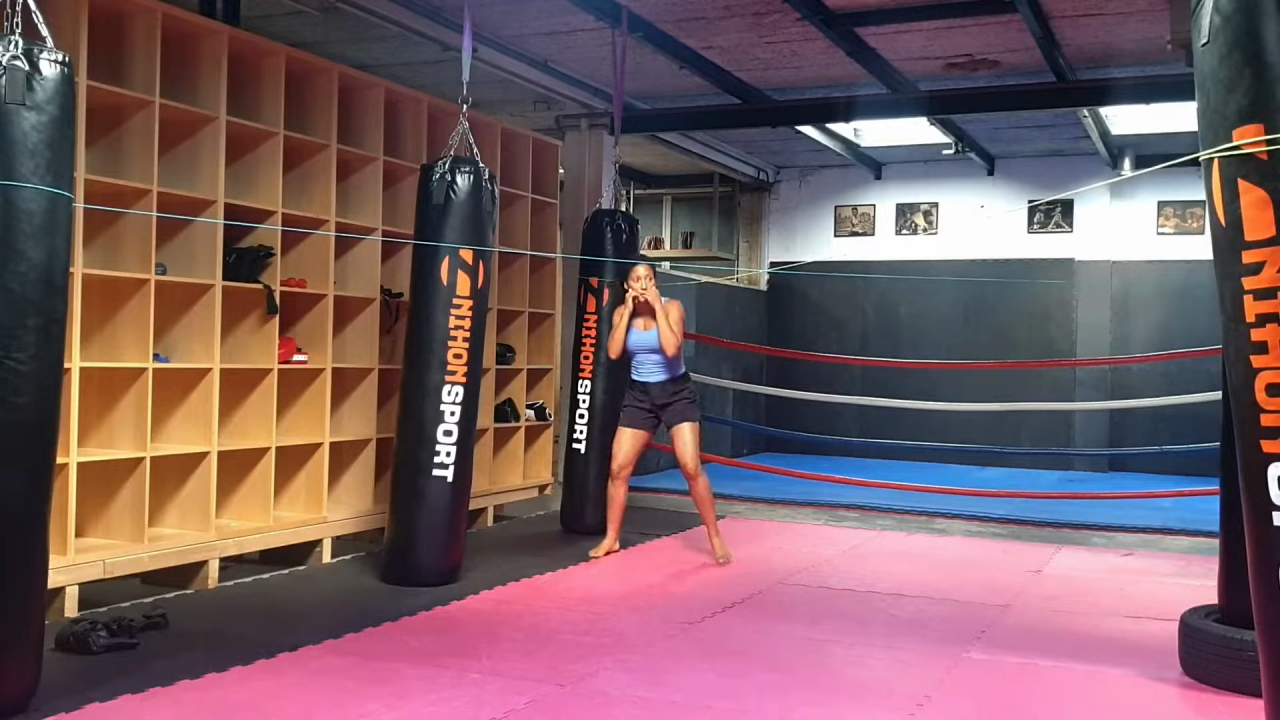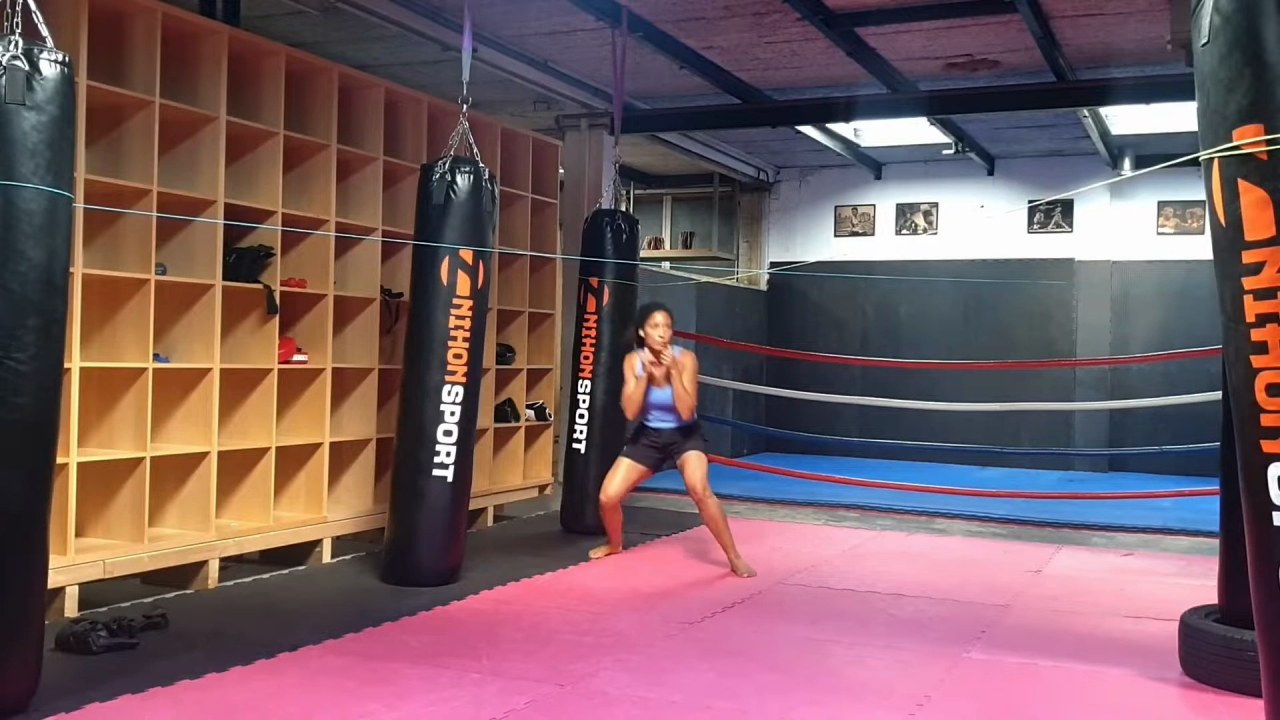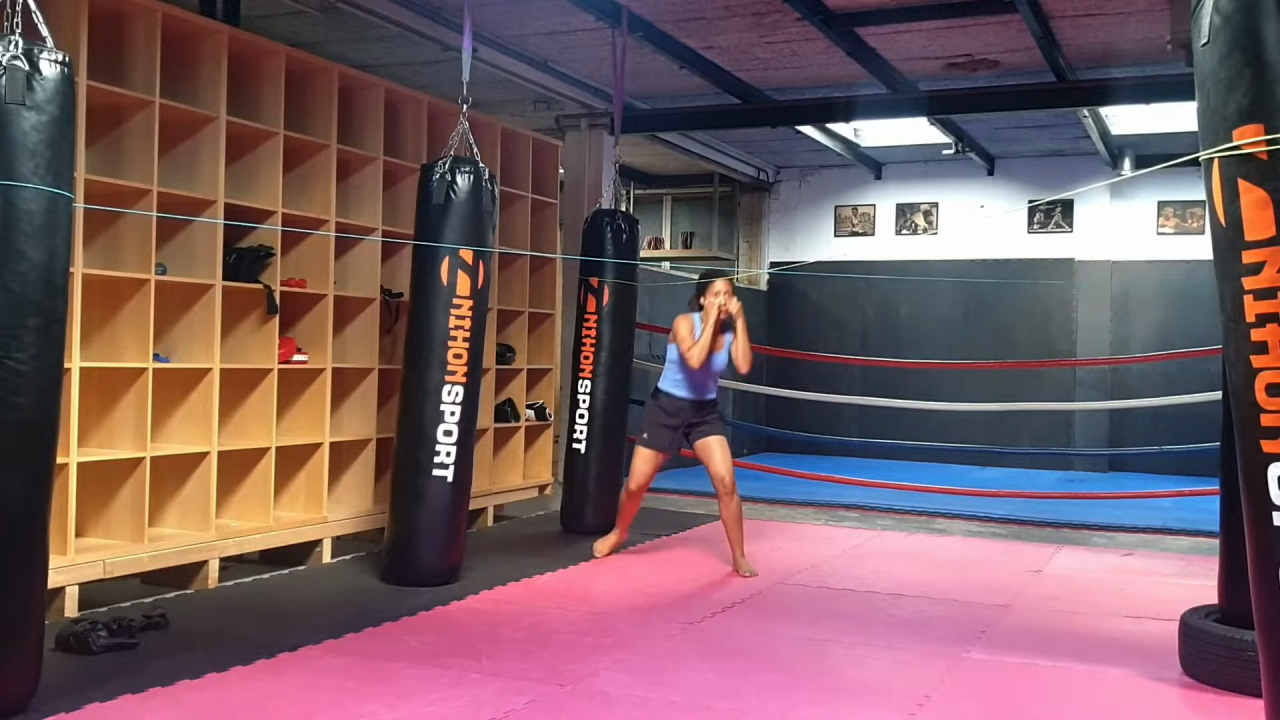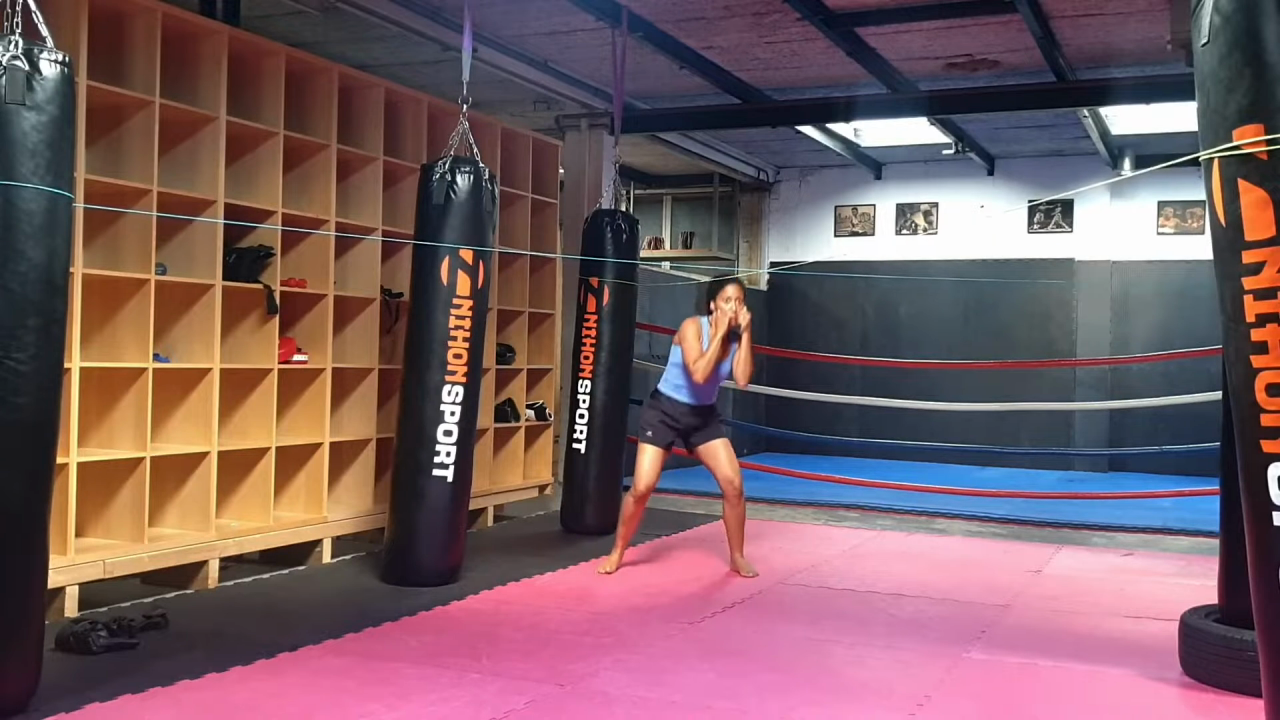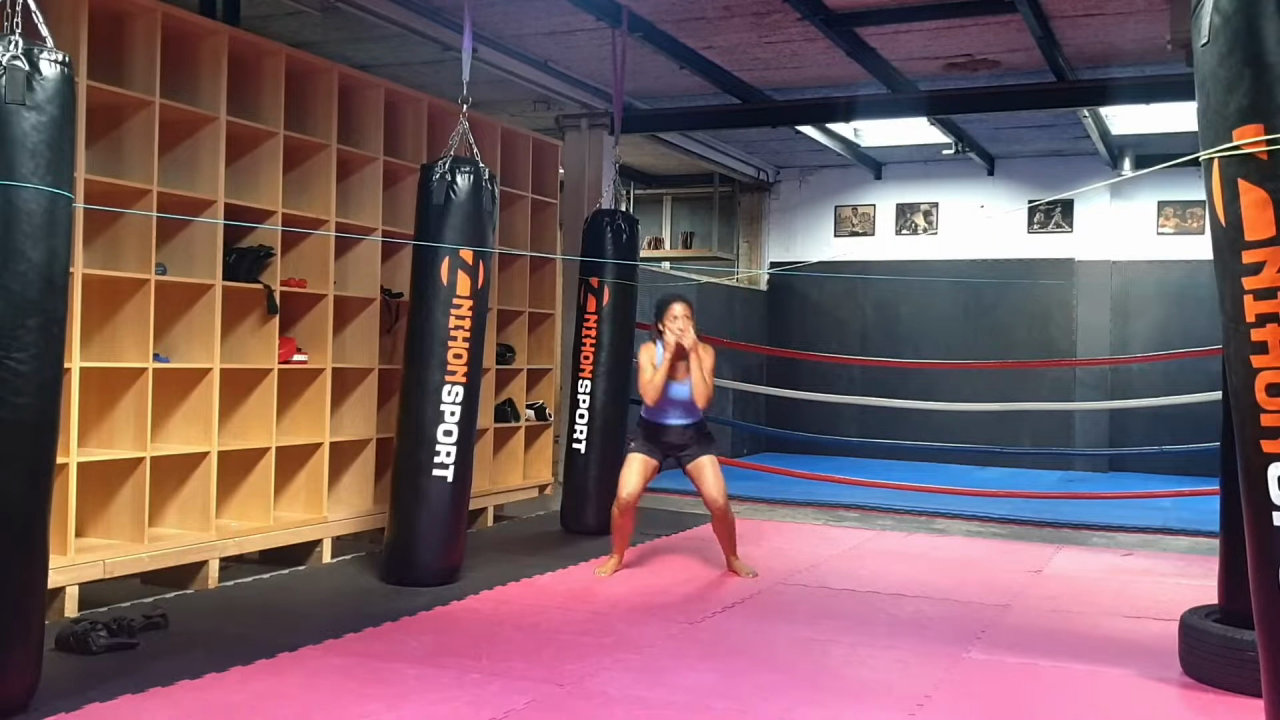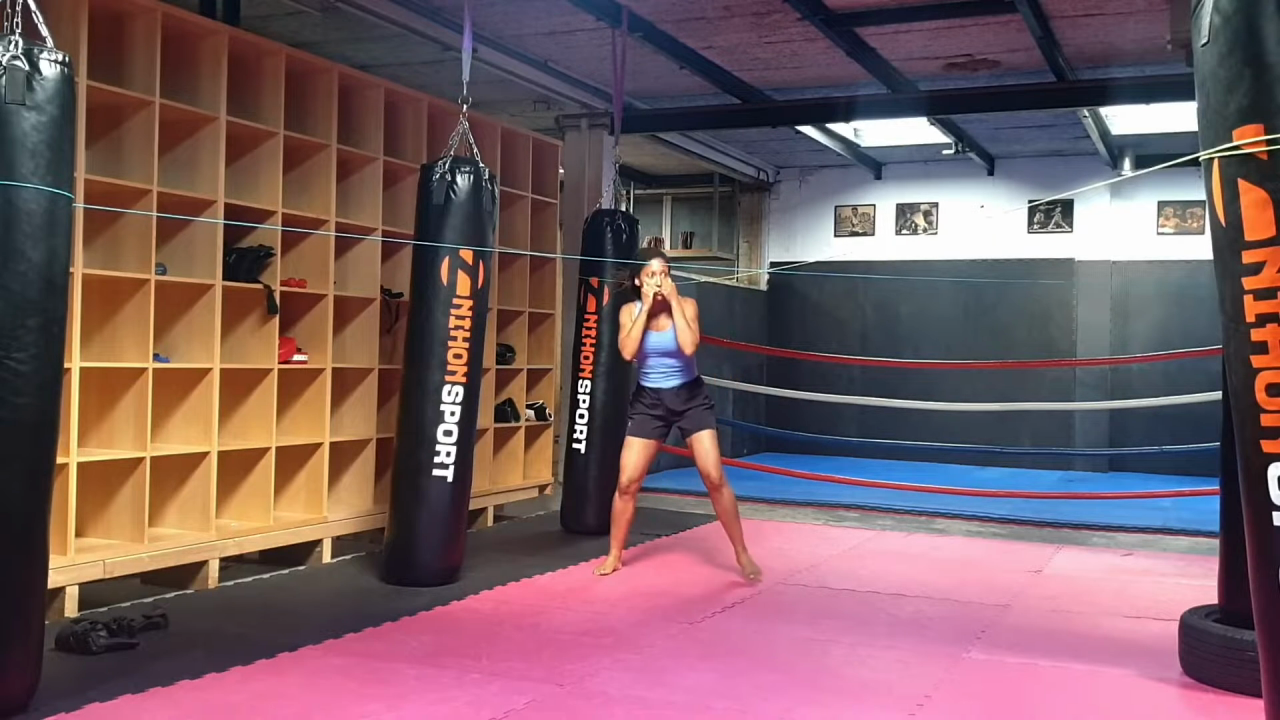
dt=0.3s
person 1, frame 1
left shoulder: (672, 307)
right shoulder: (622, 313)
left elbow: (671, 349)
right elbow: (613, 352)
left wrist: (657, 308)
right wrist: (628, 310)
left hip: (675, 392)
right hip: (639, 395)
left knee: (691, 467)
right knee: (618, 469)
left ankle: (715, 538)
right ankle: (611, 538)
person 1, frame 2
left shoulder: (685, 359)
right shoulder: (632, 361)
left elbow: (687, 412)
right elbow: (630, 412)
left wrist: (671, 372)
right wrist: (645, 374)
left hip: (684, 434)
right hip: (648, 436)
left knee: (700, 490)
right knee: (607, 497)
left ankle: (735, 558)
right ankle: (614, 544)
person 1, frame 3
left shoulder: (730, 330)
right shoulder: (685, 322)
left elbow: (745, 366)
right elbow: (694, 360)
left wrist: (740, 322)
right wrist: (711, 321)
left hip: (705, 411)
right hip: (666, 407)
left knee: (726, 482)
right knee: (636, 486)
left ankle: (739, 558)
right ankle: (618, 534)
person 1, frame 4
left shoulder: (737, 337)
right shoulder: (692, 327)
left elbow: (742, 380)
right elbow: (699, 374)
left wrist: (745, 332)
right wrist: (720, 332)
left hip: (703, 415)
right hip: (664, 410)
left knee: (734, 483)
right knee: (643, 486)
left ankle: (737, 557)
right ankle: (617, 551)
person 1, frame 5
left shoulder: (703, 353)
right shoulder: (647, 352)
left elbow: (702, 401)
right elbow: (649, 398)
left wrist: (691, 353)
right wrist: (667, 355)
left hip: (692, 434)
right hip: (652, 432)
left knee: (718, 501)
right knee: (626, 497)
left ankle: (733, 560)
right ankle: (615, 558)
person 1, frame 6
left shoulder: (686, 304)
right shoulder: (630, 311)
left elbow: (689, 347)
right elbow: (628, 352)
left wrist: (674, 303)
right wrist: (646, 306)
left hip: (690, 397)
right hip: (649, 401)
left knee: (714, 478)
right knee: (627, 482)
left ankle: (741, 553)
right ankle: (615, 555)
